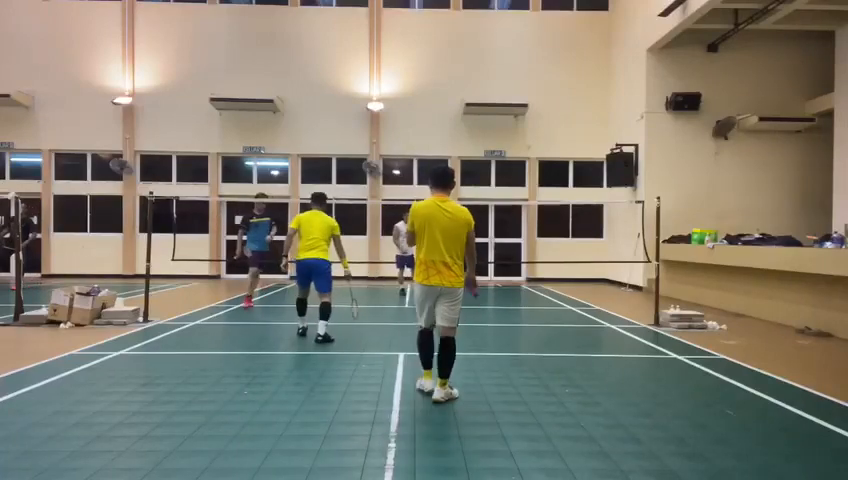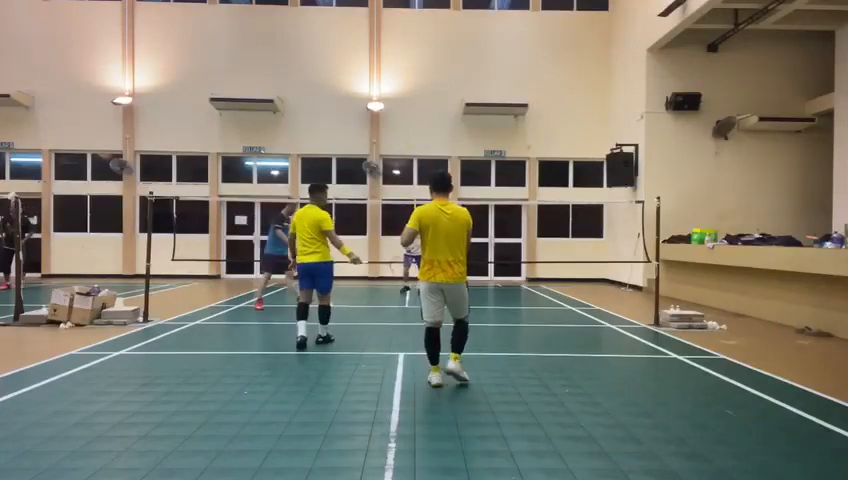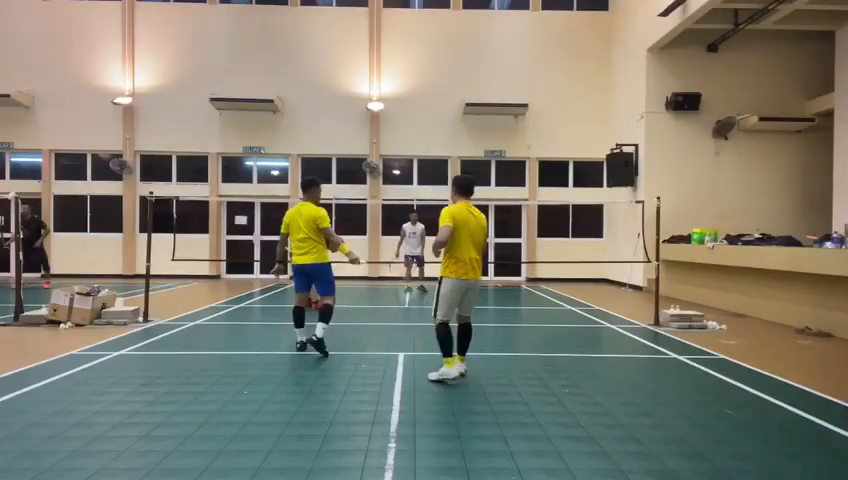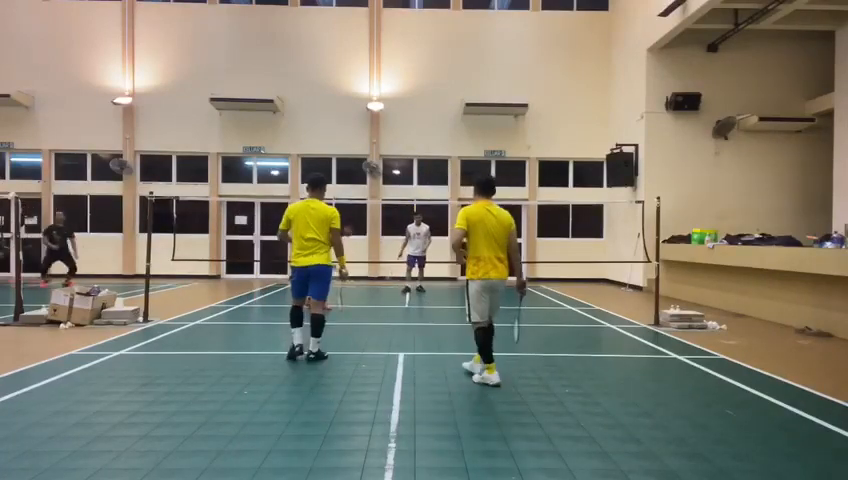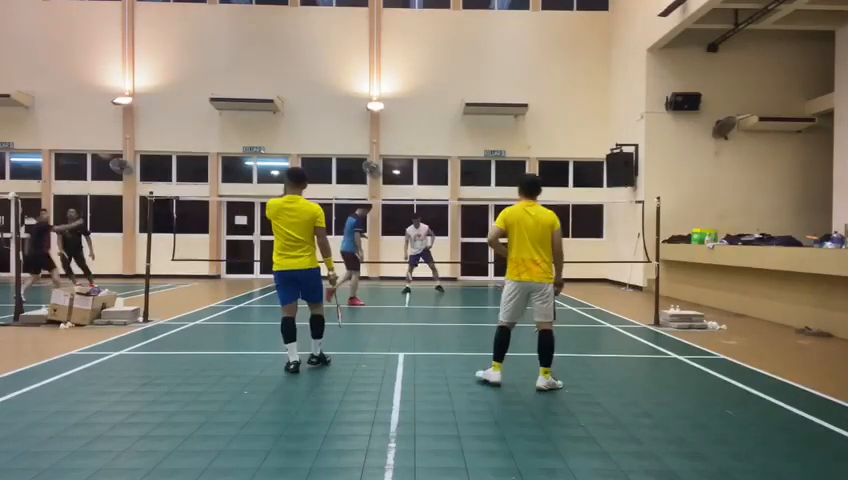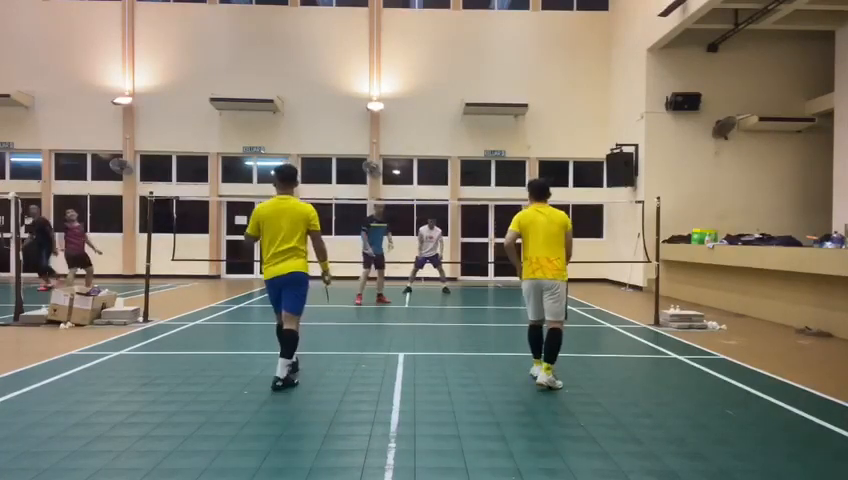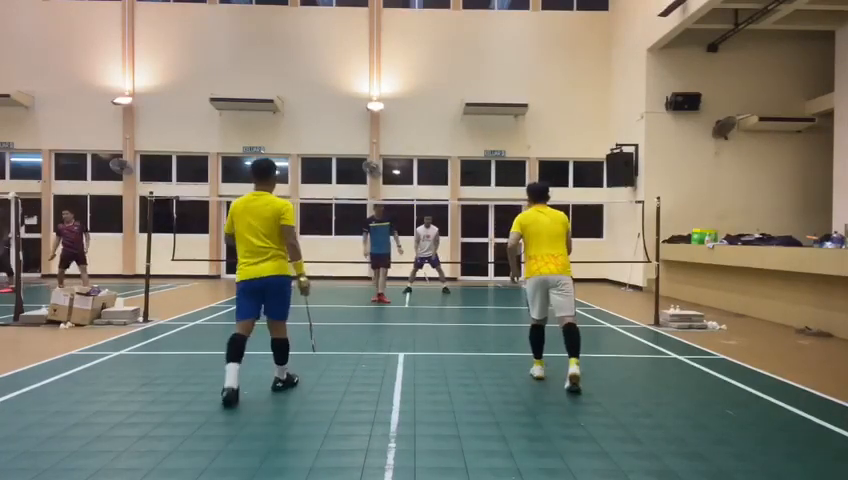
dt=0.5s
person 1, frame 1
left shoulder: (418, 209)
right shoulder: (464, 214)
left elbow: (409, 241)
right elbow: (471, 251)
right wrist: (471, 277)
left hip: (425, 280)
right hip: (453, 282)
left knee: (425, 328)
right knee: (448, 333)
left ankle: (426, 378)
right ankle: (442, 387)
person 1, frame 2
left shoulder: (421, 213)
right shoulder: (464, 214)
left elbow: (405, 241)
right elbow: (467, 246)
left wrist: (408, 230)
left hip: (429, 278)
right hip: (456, 278)
left knee: (432, 325)
right knee: (461, 320)
left ankle: (435, 372)
right ankle: (455, 360)
person 1, frame 3
left shoulder: (450, 211)
right shoulder: (481, 217)
left elbow: (443, 238)
left wrist: (435, 247)
left hip: (453, 275)
right hip: (474, 276)
left knee: (441, 320)
right knee: (464, 320)
left ankle: (449, 365)
right ankle: (459, 362)
person 1, frame 4
left shoulder: (467, 212)
right shoulder: (505, 216)
left elbow: (455, 242)
right elbow: (514, 250)
left wrist: (460, 255)
right wrist: (519, 277)
left hip: (478, 276)
right hip: (500, 276)
left knee: (480, 324)
right knee: (487, 321)
left ankle: (490, 372)
right ankle: (479, 362)
person 1, frame 5
left shoulder: (508, 213)
right shoulder: (550, 216)
left elbow: (492, 239)
right elbow: (558, 251)
left wrist: (506, 253)
right wrist: (558, 276)
left hip: (516, 278)
right hip: (543, 279)
left knee: (505, 324)
right knee: (545, 326)
left ankle: (495, 371)
right ankle: (545, 376)
person 1, frame 6
left shoulder: (522, 217)
right shoulder: (562, 217)
left elbow: (508, 243)
right elbow: (569, 250)
left wrist: (518, 265)
left hip: (531, 276)
right hip: (555, 276)
left knee: (535, 322)
right knee: (555, 324)
left ankle: (537, 366)
right ankle: (546, 372)
person 1, frame 7
left shoulder: (523, 218)
right shoulder: (561, 217)
left elbow: (512, 245)
left wrist: (514, 269)
left hip: (535, 275)
right hip: (561, 273)
left knee: (537, 321)
right knee: (568, 319)
left ankle: (538, 366)
right ankle: (573, 364)
person 2, frame 1
left shoulder: (300, 217)
right shoulder: (331, 221)
left elbow: (289, 236)
right elbow: (338, 246)
left wrist: (285, 257)
right wrist: (345, 266)
left hip: (302, 260)
right hip: (321, 261)
left knee: (302, 294)
right knee: (325, 297)
left ankle: (302, 327)
right ankle: (321, 333)
person 2, frame 2
left shoulder: (298, 215)
right shoulder: (322, 215)
left elbow: (291, 239)
right elbow: (332, 238)
left wrist: (294, 257)
right wrist: (349, 254)
left hip: (303, 262)
right hip: (322, 262)
left knee: (304, 300)
right knee: (324, 299)
left ankle: (301, 334)
right ankle: (322, 335)
person 2, frame 3
left shoulder: (290, 213)
right shoulder: (319, 212)
left elbow: (282, 240)
right elbow: (331, 235)
left wrist: (280, 262)
right wrist: (348, 252)
left hip: (298, 264)
right hip: (318, 263)
left knee: (300, 301)
right knee: (328, 299)
left ankle: (301, 340)
right ankle: (318, 336)
person 2, frame 4
left shoulder: (292, 209)
right shoulder: (331, 212)
left elbow: (281, 236)
right elbow: (337, 241)
right wrist: (342, 265)
left hip: (299, 265)
right hip: (321, 264)
left knee: (297, 304)
right knee: (317, 307)
left ankle: (297, 344)
right ankle: (314, 350)
person 2, frame 5
left shoulder: (272, 206)
right shoulder: (314, 209)
right elbow: (322, 241)
left wrist: (285, 195)
right wrist: (331, 269)
left hip: (282, 269)
right hip: (308, 267)
left knee: (288, 313)
right knee: (316, 310)
left ankle: (293, 359)
right ankle: (316, 353)
person 2, frame 6
left shoulder: (261, 209)
right shoulder: (307, 210)
left elbow: (248, 240)
right elbow: (318, 244)
right wrist: (326, 270)
left hip: (272, 274)
right hip: (296, 272)
left knee: (281, 320)
right knee: (290, 322)
left ankle: (289, 363)
right ankle: (281, 375)
person 2, frame 7
left shoulder: (236, 206)
right shoulder: (282, 206)
left elbow: (229, 240)
right elbow: (291, 243)
right wrist: (302, 275)
left hip: (246, 276)
right hip: (276, 274)
left knee: (242, 330)
right knee: (278, 329)
left ankle: (230, 386)
right ankle: (281, 378)
